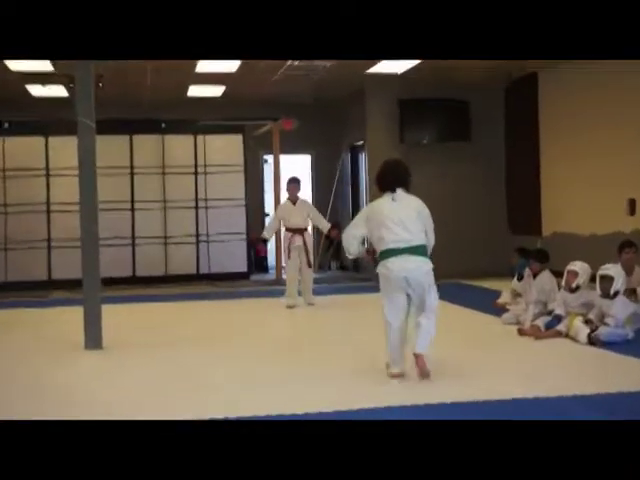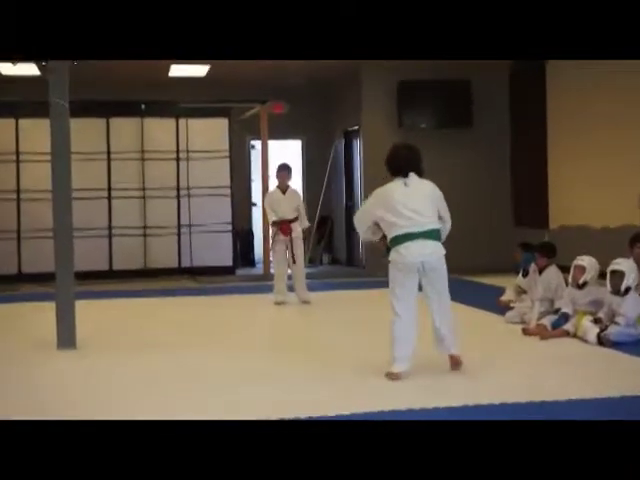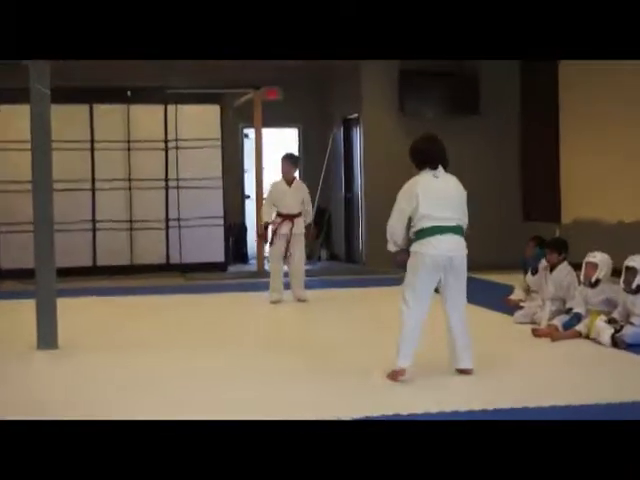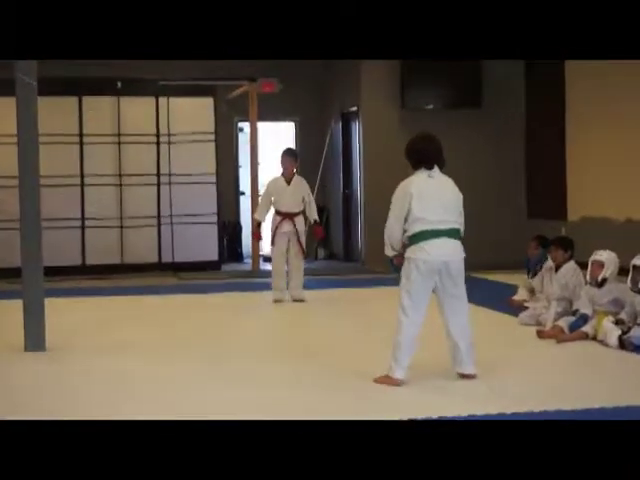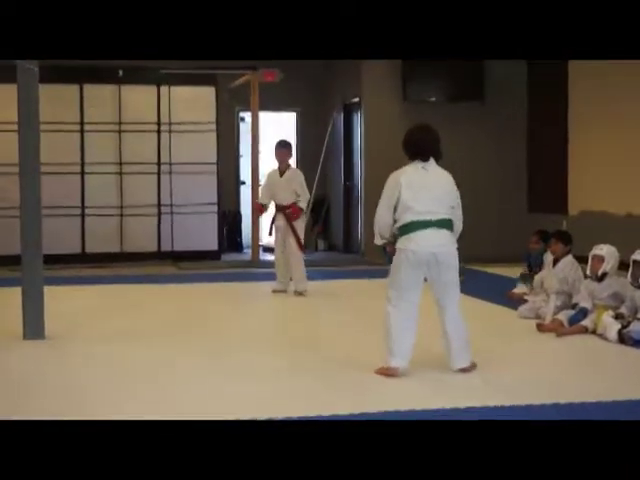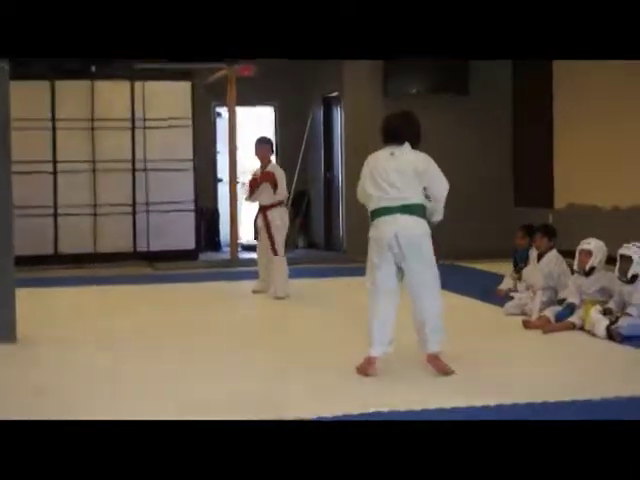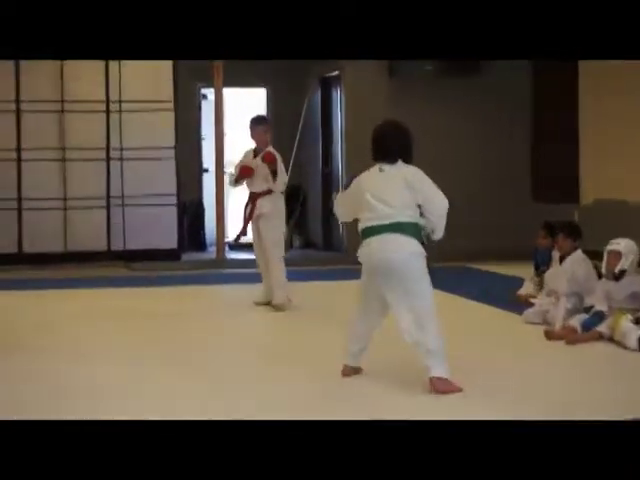
dt=0.3s
person 1, frame 1
left shoulder: (373, 209)
right shoulder: (417, 204)
left elbow: (349, 236)
right elbow: (430, 238)
left wrist: (364, 251)
left hip: (391, 267)
right hip: (419, 264)
left knee: (394, 318)
right knee: (427, 311)
left ankle: (396, 366)
person 1, frame 2
left shoulder: (384, 194)
right shoulder: (430, 187)
left elbow: (361, 220)
right elbow: (446, 220)
left wrist: (380, 234)
left hip: (403, 253)
right hip: (433, 250)
left knee: (402, 311)
right knee: (440, 304)
left ankle: (398, 366)
right ankle: (452, 353)
person 1, frame 3
left shoulder: (414, 185)
right shoulder: (456, 184)
left elbow: (396, 223)
right elbow: (463, 220)
left wrist: (399, 249)
left hip: (427, 249)
right hip: (456, 247)
left knee: (413, 307)
right knee: (456, 306)
left ankle: (402, 364)
right ankle: (464, 362)
person 1, frame 4
left shoulder: (407, 186)
right shoulder: (450, 185)
left elbow: (393, 226)
right elbow: (460, 224)
left wrist: (395, 252)
left hip: (421, 252)
right hip: (452, 250)
left knee: (410, 313)
right knee: (457, 310)
left ankle: (397, 372)
right ankle: (466, 366)
person 1, frame 5
left shoulder: (399, 177)
right shoulder: (446, 177)
left elbow: (383, 215)
right elbow: (457, 217)
left wrist: (386, 240)
left hip: (412, 243)
right hip: (443, 242)
left knee: (400, 303)
right knee: (450, 302)
left ankle: (396, 362)
right ankle: (462, 359)
person 1, frame 6
left shoulder: (372, 161)
right shoulder: (421, 160)
left elbow: (363, 195)
right elbow: (440, 191)
right wrist: (433, 215)
left hip: (382, 229)
right hip: (413, 227)
left knee: (382, 293)
right knee: (425, 289)
left ankle: (373, 355)
right ankle: (433, 352)
person 1, frame 7
left shoulder: (363, 180)
right shoulder: (413, 175)
left elbow: (342, 210)
right elbow: (438, 207)
left wrist: (342, 195)
right wrist: (433, 232)
left hip: (372, 248)
right hip: (404, 246)
left knee: (368, 310)
right knee: (422, 310)
left ankle: (351, 362)
right ankle: (437, 374)
person 2, frame 1
left shoulder: (305, 204)
right shoulder: (282, 207)
left elbow: (317, 218)
right elbow: (273, 223)
left wrist: (330, 230)
right wrist: (265, 238)
left hip: (305, 238)
right hip: (290, 240)
left knee: (307, 270)
right knee: (291, 271)
person 2, frame 2
left shoulder: (295, 194)
right shoulder: (270, 195)
left elbow: (301, 212)
right elbow: (270, 213)
left wrist: (305, 229)
right wrist: (279, 224)
left hip: (295, 231)
right hip: (278, 232)
left knee: (298, 264)
right knee: (279, 265)
left ankle: (302, 294)
right ankle: (280, 296)
person 2, frame 3
left shoulder: (302, 186)
right shoulder: (275, 186)
left elbow: (307, 207)
right elbow: (268, 206)
left wrist: (308, 225)
right wrist: (265, 227)
left hip: (297, 226)
right hip: (280, 226)
left knee: (298, 261)
right knee: (276, 261)
left ankle: (299, 293)
right ankle: (276, 294)
person 2, frame 4
left shoulder: (302, 183)
right shoulder: (273, 183)
left elbow: (310, 204)
right elbow: (264, 204)
left wrist: (316, 223)
right wrist: (257, 225)
left hip: (297, 223)
right hip: (279, 223)
left knee: (297, 259)
right knee: (278, 260)
left ankle: (296, 292)
right ankle: (279, 292)
person 2, frame 5
left shoulder: (297, 174)
right shoulder: (271, 176)
left elbow: (305, 196)
right elbow: (266, 195)
left wrist: (299, 209)
right wrist: (261, 205)
left hip: (295, 216)
right hip: (279, 216)
left knee: (294, 250)
right knee: (279, 252)
left ankle: (300, 285)
right ankle: (282, 283)
person 2, frame 6
left shoulder: (277, 172)
right shoulder: (257, 173)
left elbow: (282, 195)
right elbow: (250, 197)
left wrist: (273, 184)
right wrist: (252, 188)
left hip: (277, 216)
right hip: (263, 216)
left knee: (276, 253)
right knee: (263, 253)
left ankle: (281, 289)
right ankle: (265, 283)
person 2, frame 7
left shoulder: (273, 157)
right shoulder: (248, 156)
left elbow: (280, 185)
right elbow: (233, 181)
left wrist: (272, 169)
right wrist: (239, 175)
left hip: (271, 206)
right hip: (256, 206)
left knee: (273, 251)
right knee: (261, 252)
left ankle: (280, 296)
right ankle: (270, 293)
